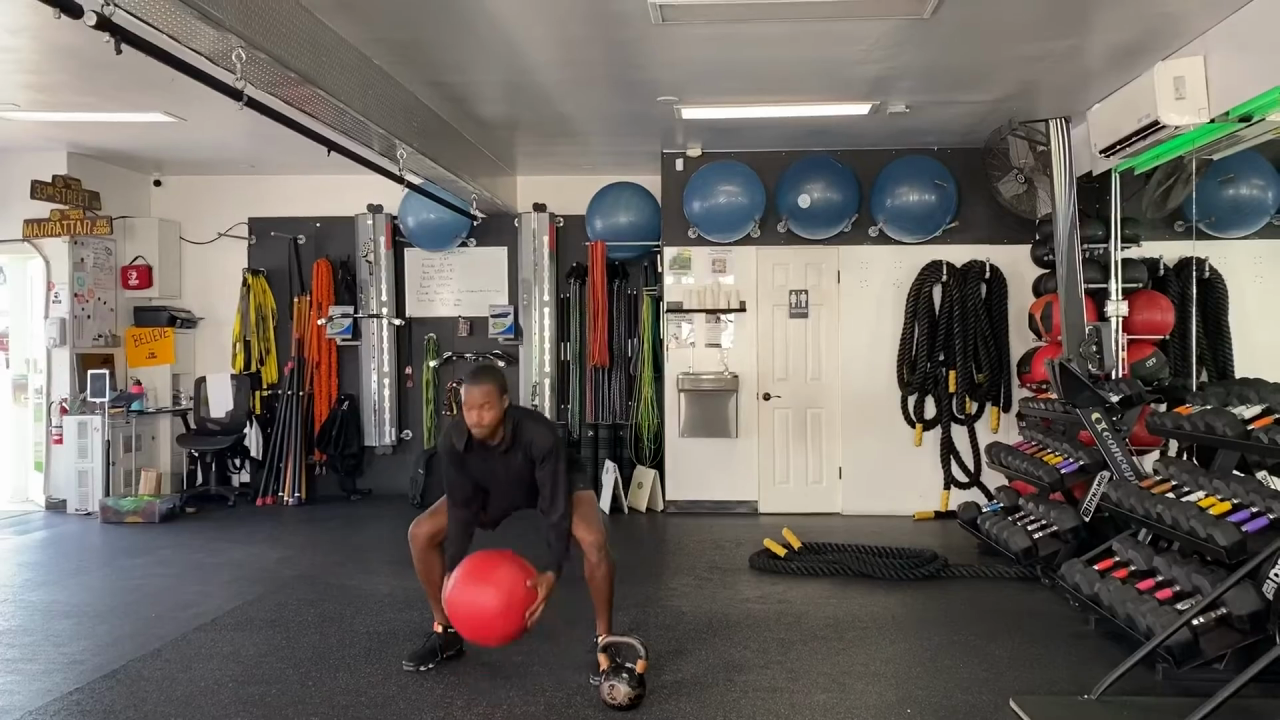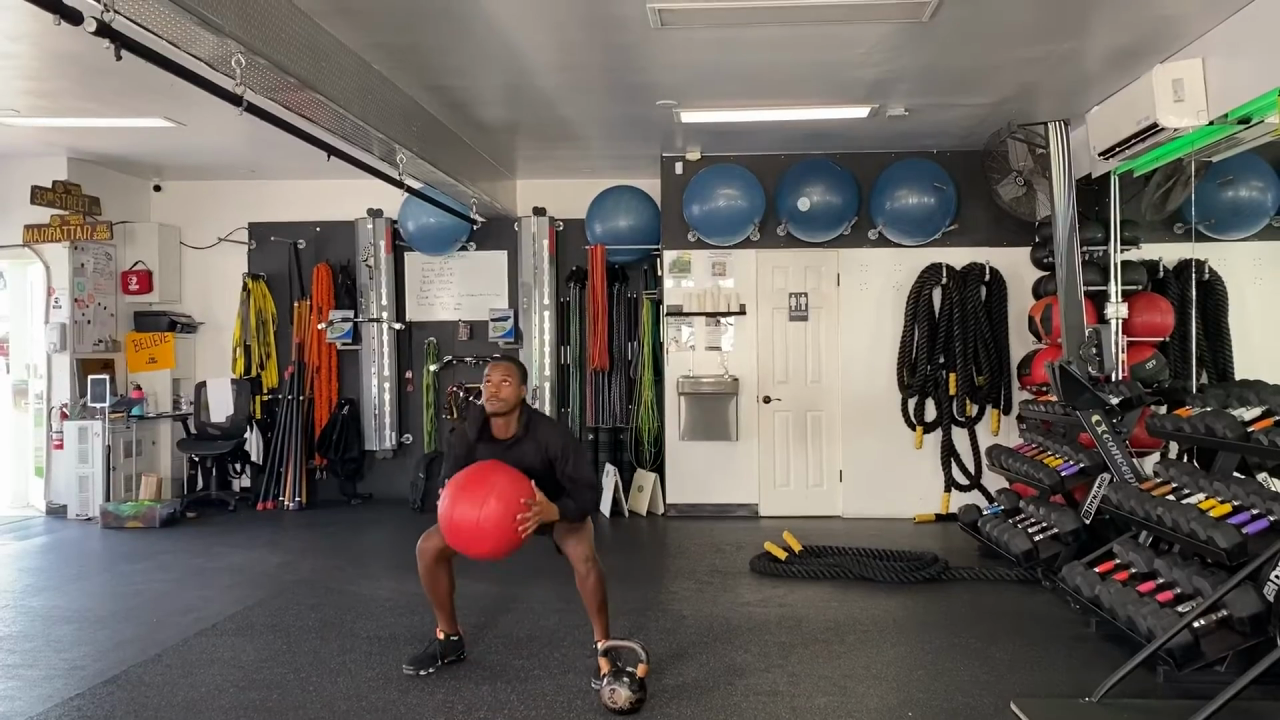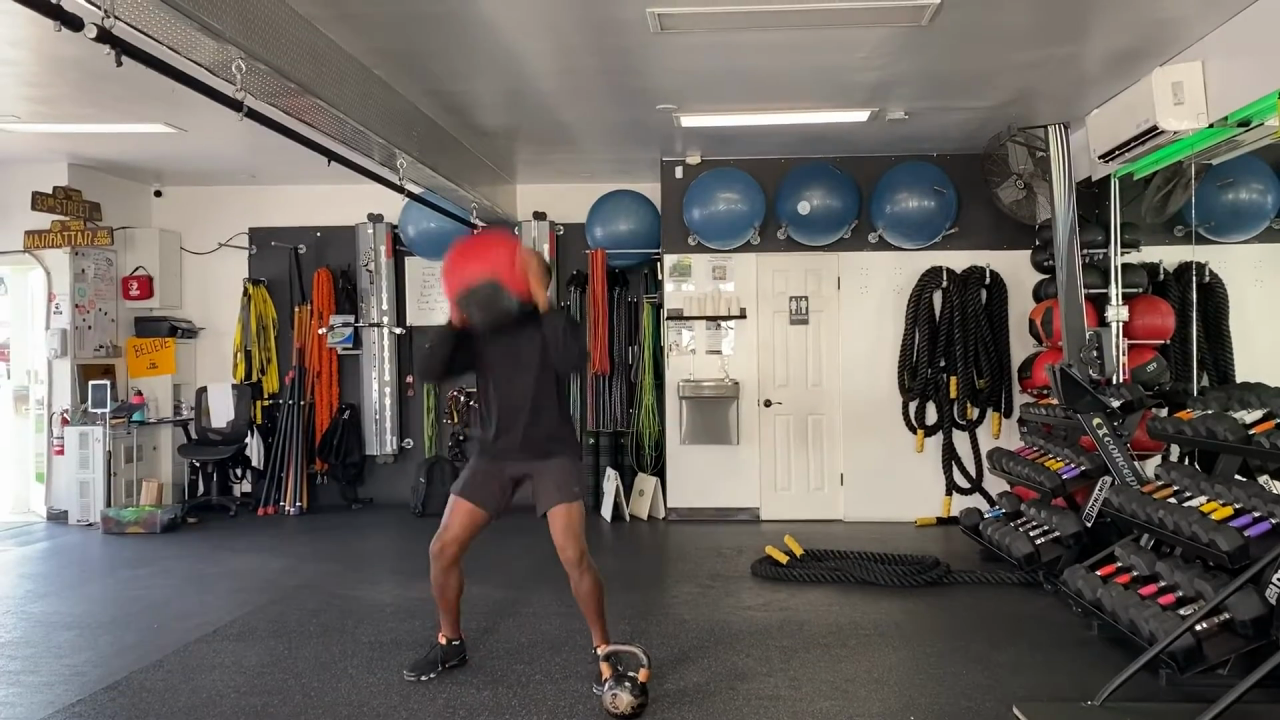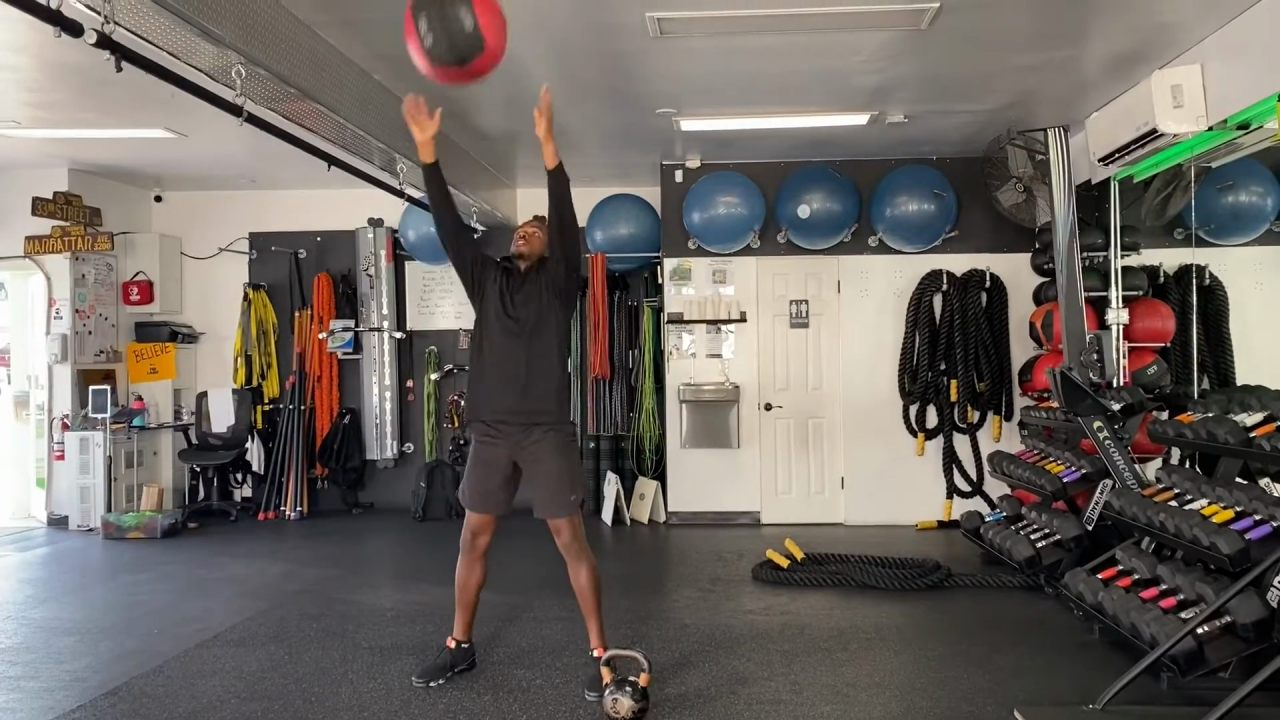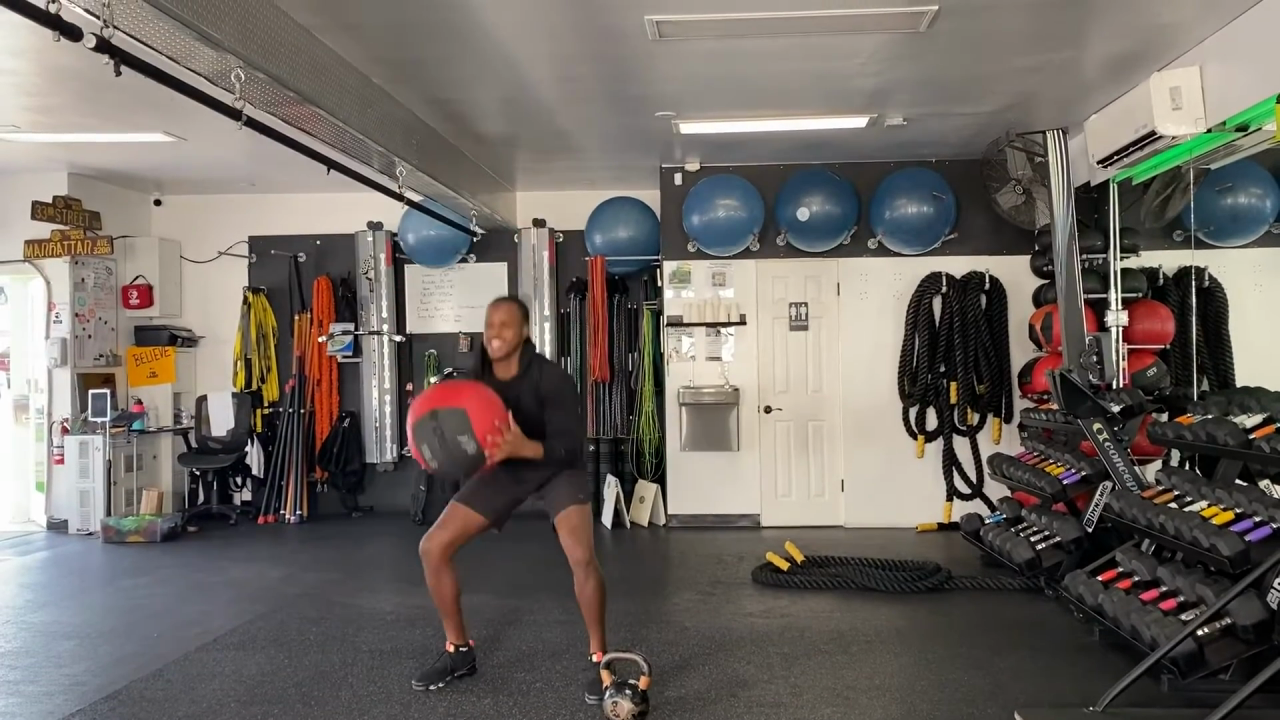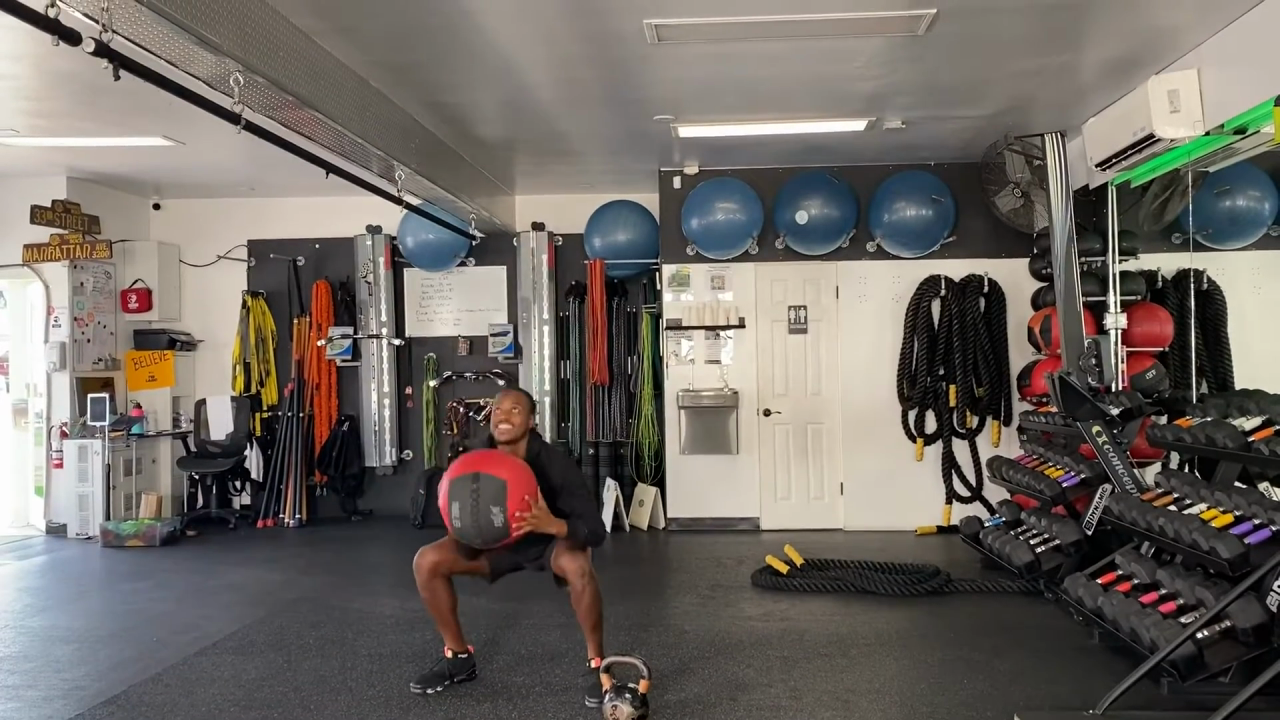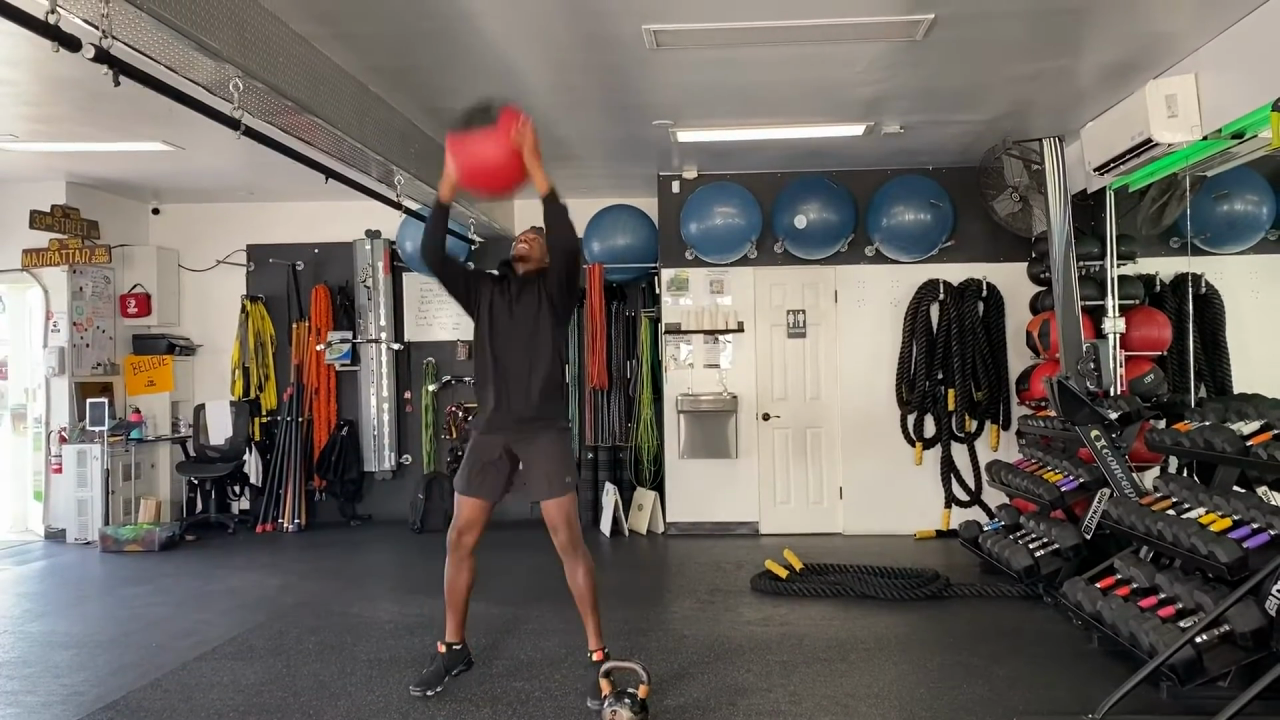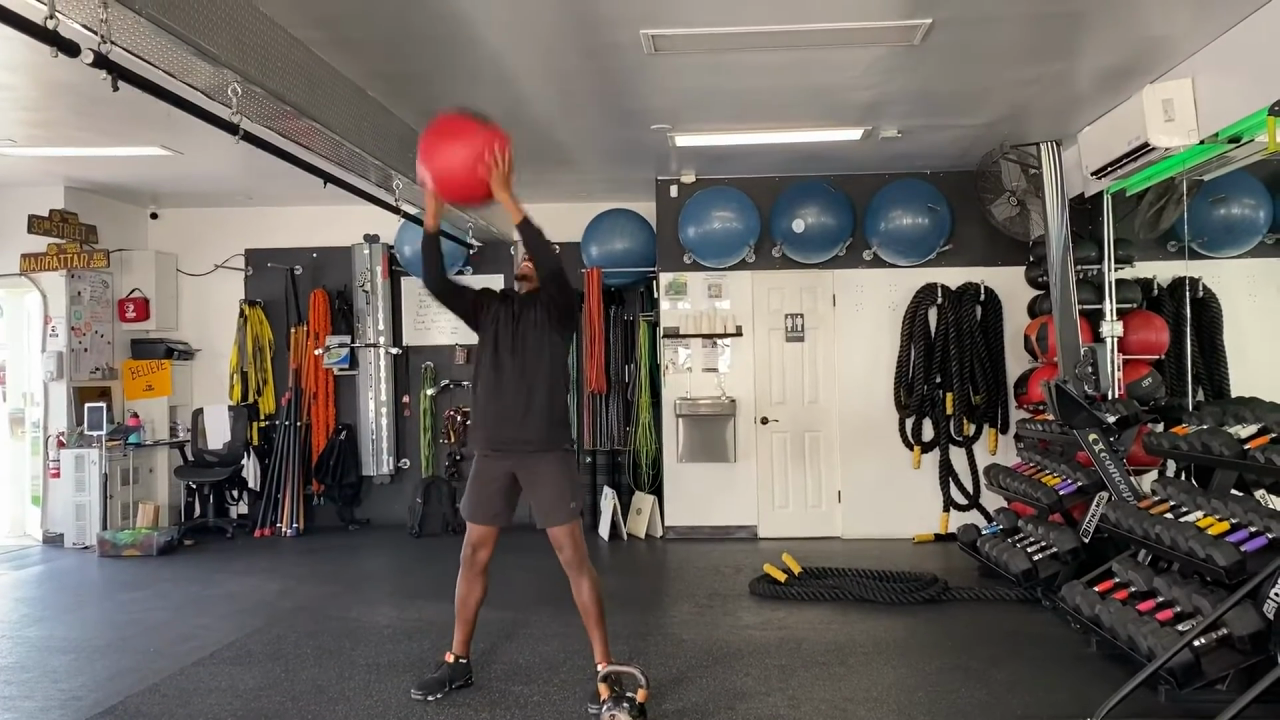
dt=0.5s
person 1, frame 1
left shoulder: (539, 434)
right shoulder: (452, 441)
left elbow: (556, 507)
right elbow: (461, 507)
left wrist: (550, 573)
right wrist: (451, 571)
left hip: (553, 487)
right hip: (493, 491)
left knee: (592, 540)
right knee: (422, 533)
right ankle: (444, 632)
person 1, frame 2
left shoulder: (550, 435)
right shoulder: (465, 437)
left elbow: (588, 491)
left wrist: (553, 512)
left hip: (556, 506)
left knee: (583, 555)
right knee: (430, 546)
right ankle: (448, 638)
person 1, frame 3
left shoulder: (555, 326)
right shoulder: (482, 335)
left elbow: (573, 363)
right elbow: (429, 372)
left wrist: (544, 301)
right wrist: (454, 323)
left hip: (552, 453)
right hip: (494, 453)
left knee: (573, 556)
right knee: (443, 549)
left ankle: (603, 651)
right ankle: (449, 642)
person 1, frame 4
left shoulder: (557, 284)
right shoulder: (487, 281)
left elbow: (566, 225)
right elbow: (449, 226)
left wrist: (547, 145)
right wrist: (427, 149)
left hip: (547, 428)
right hip: (492, 431)
left knee: (570, 542)
right knee: (474, 539)
left ankle: (599, 653)
right ankle: (459, 646)
person 1, frame 5
left shoulder: (549, 378)
right shoulder: (474, 382)
left elbow: (571, 447)
left wrist: (525, 449)
left hip: (557, 472)
right hip: (501, 473)
left knee: (581, 558)
right knee: (434, 548)
left ankle: (599, 658)
right ankle: (458, 649)
person 1, frame 6
left shoulder: (556, 465)
left elbow: (595, 531)
right elbow: (468, 551)
left wrist: (550, 525)
left hip: (556, 537)
right hip: (501, 542)
left knee: (578, 569)
right knee: (427, 561)
left ankle: (596, 664)
right ankle: (458, 656)
person 1, frame 7
left shoulder: (556, 292)
right shoulder: (487, 290)
left elbow: (571, 250)
right elbow: (435, 259)
left wrist: (540, 178)
right wrist: (445, 194)
left hip: (544, 428)
right hip: (491, 428)
left knee: (568, 542)
right knee: (460, 540)
left ankle: (598, 656)
right ankle: (452, 649)
person 1, frame 8
left shoulder: (558, 306)
right shoulder: (491, 308)
left elbow: (552, 265)
right elbow: (437, 283)
left wrist: (508, 199)
right wrist: (433, 210)
left hip: (547, 449)
right hip: (493, 450)
left knee: (573, 559)
right knee: (473, 557)
left ankle: (604, 669)
right ankle: (458, 661)
